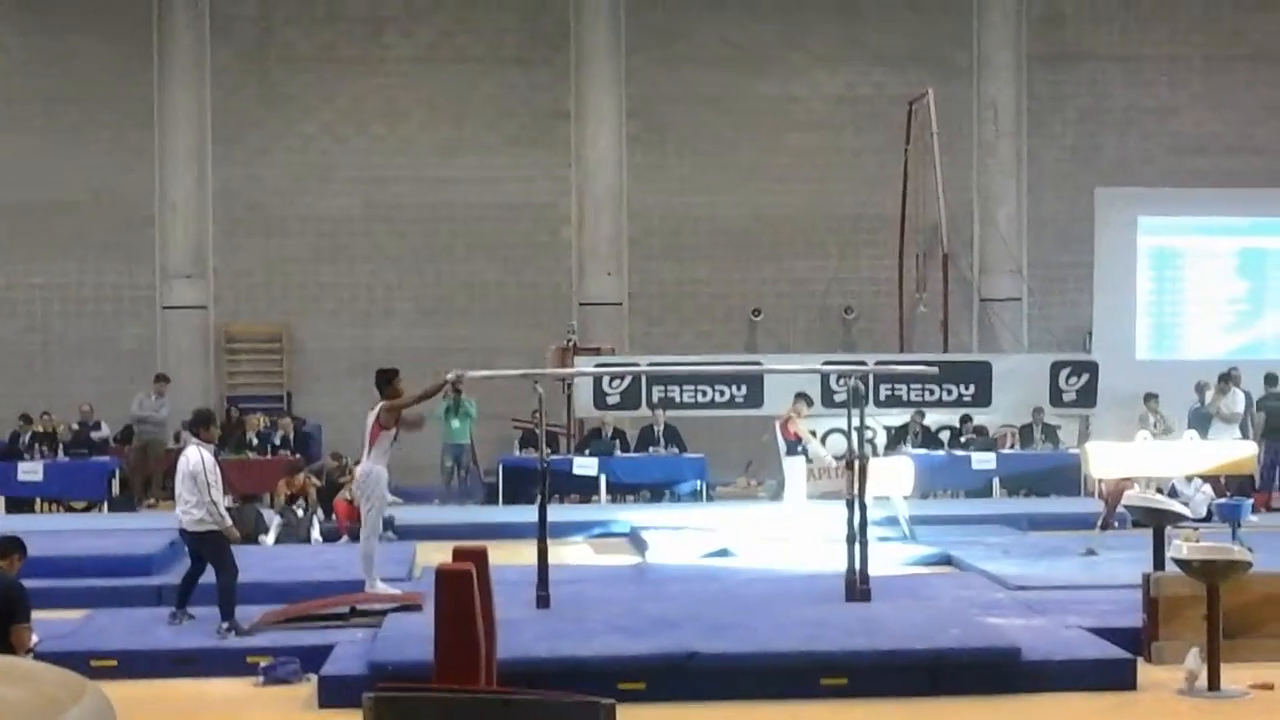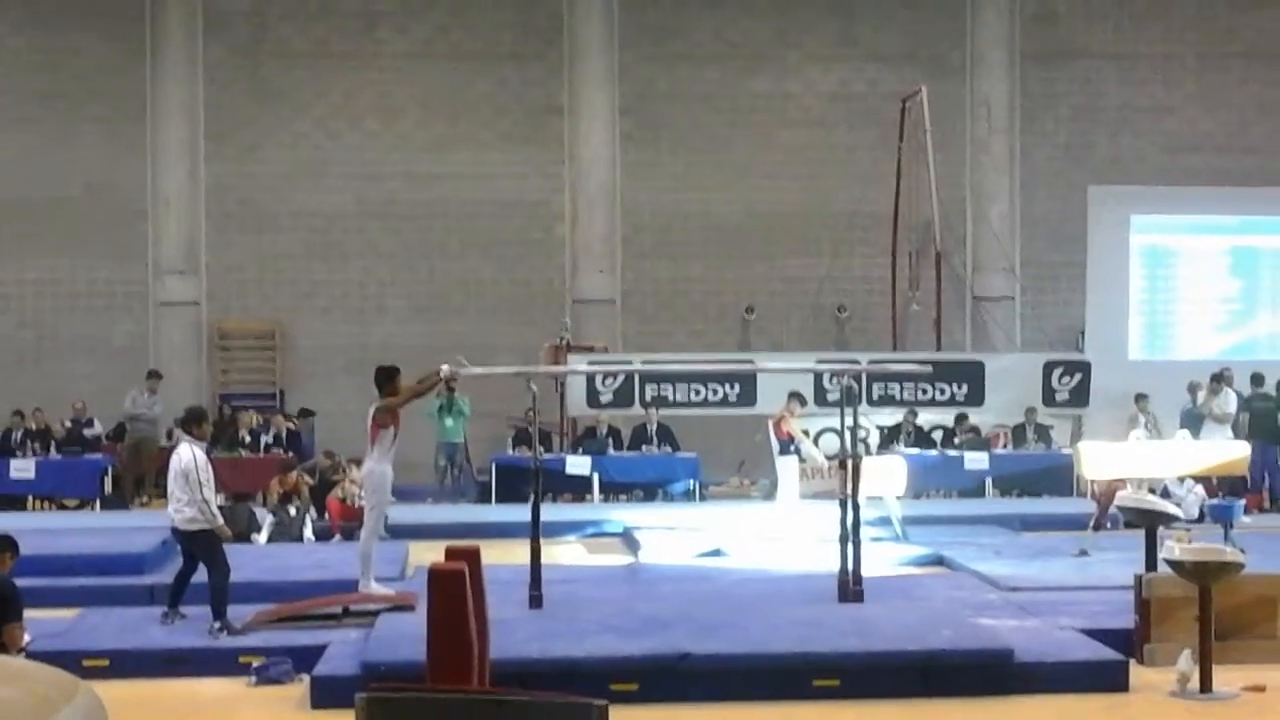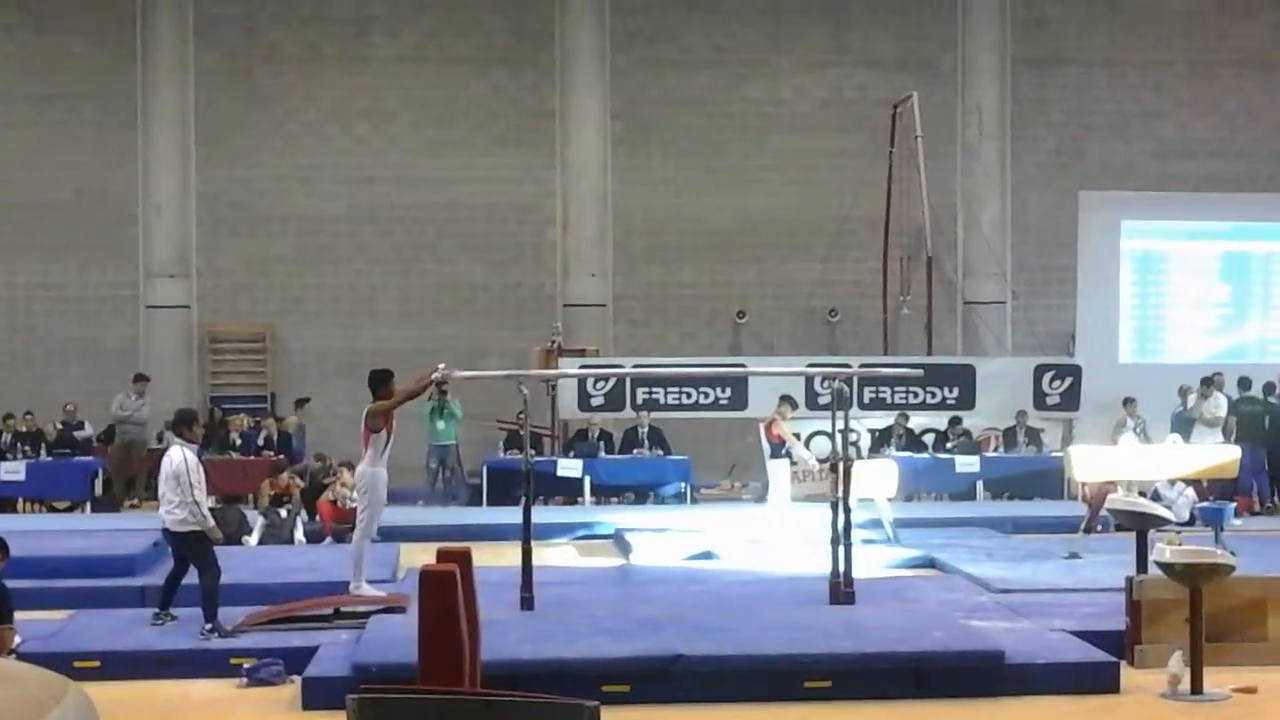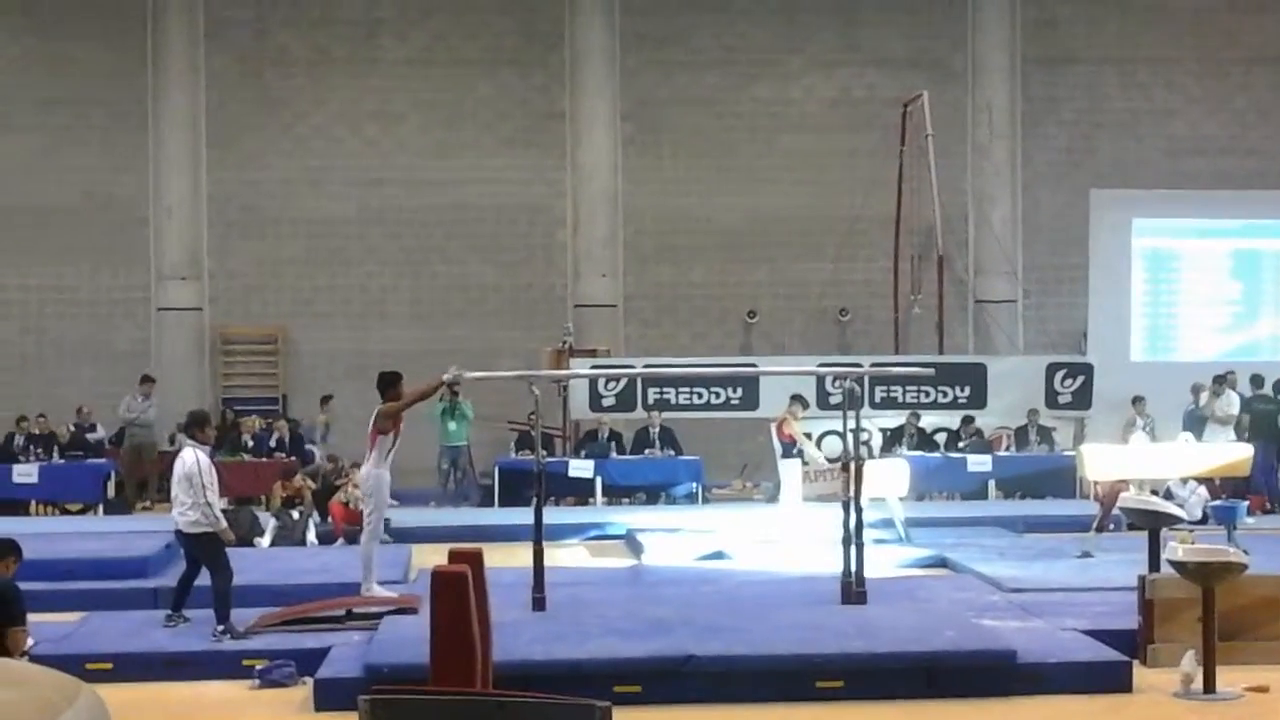
dt=0.2s
person 1, frame 1
left shoulder: (187, 454)
right shoulder: (203, 458)
right elbow: (211, 498)
left wrist: (223, 524)
right wrist: (228, 526)
left hip: (189, 523)
right hip: (204, 525)
left knee: (197, 566)
right knee: (228, 571)
left ankle: (179, 611)
right ankle: (227, 624)
person 1, frame 2
left shoulder: (179, 451)
right shoulder: (195, 455)
right elbow: (202, 496)
left wrist: (214, 523)
right wrist: (220, 525)
left hip: (181, 521)
right hip: (196, 524)
left knee: (189, 565)
right knee: (220, 569)
left ankle: (171, 610)
right ankle: (219, 623)
person 1, frame 3
left shoulder: (171, 454)
right shoulder: (186, 457)
right elbow: (194, 498)
left wrist: (206, 524)
right wrist: (211, 526)
left hip: (172, 523)
right hip: (187, 525)
left knee: (180, 567)
right knee: (210, 571)
left ankle: (162, 612)
right ankle: (210, 625)
person 1, frame 4
left shoulder: (184, 456)
right shoulder: (199, 459)
right elbow: (206, 500)
right wrist: (223, 528)
left hip: (185, 525)
right hip: (200, 527)
left knee: (192, 569)
right knee: (222, 572)
left ankle: (174, 614)
right ankle: (222, 627)
person 2, frame 1
left shoulder: (386, 409)
right shoulder: (390, 407)
left elbow: (410, 424)
right elbow: (421, 397)
left wrist: (419, 420)
right wrist: (448, 380)
left hip: (371, 470)
right hip: (373, 472)
left knee: (371, 529)
right knee: (371, 529)
left ankle: (372, 580)
right ankle: (372, 582)
person 2, frame 2
left shoulder: (388, 405)
right shoulder: (385, 407)
left elbow: (415, 388)
right elbow: (416, 393)
left wrist: (439, 371)
right wrist: (443, 377)
left hip: (380, 469)
right hip: (377, 470)
left knee: (373, 528)
right knee: (372, 528)
left ankle: (366, 580)
right ankle: (366, 582)
person 2, frame 3
left shoulder: (383, 408)
right shoulder: (377, 410)
left elbow: (407, 391)
right elbow: (408, 395)
left wrist: (433, 374)
right wrist: (433, 378)
left hip: (375, 472)
right hip: (371, 473)
left knee: (366, 530)
right knee: (364, 530)
left ankle: (358, 581)
right ankle: (357, 584)
person 2, frame 4
left shoulder: (388, 411)
right shoulder: (387, 412)
left elbow: (416, 394)
right elbow: (418, 396)
left wrist: (443, 379)
right wrist: (443, 380)
left hip: (377, 474)
right hip: (375, 475)
left knee: (373, 532)
right knee: (372, 532)
left ankle: (369, 583)
right ankle: (369, 585)
